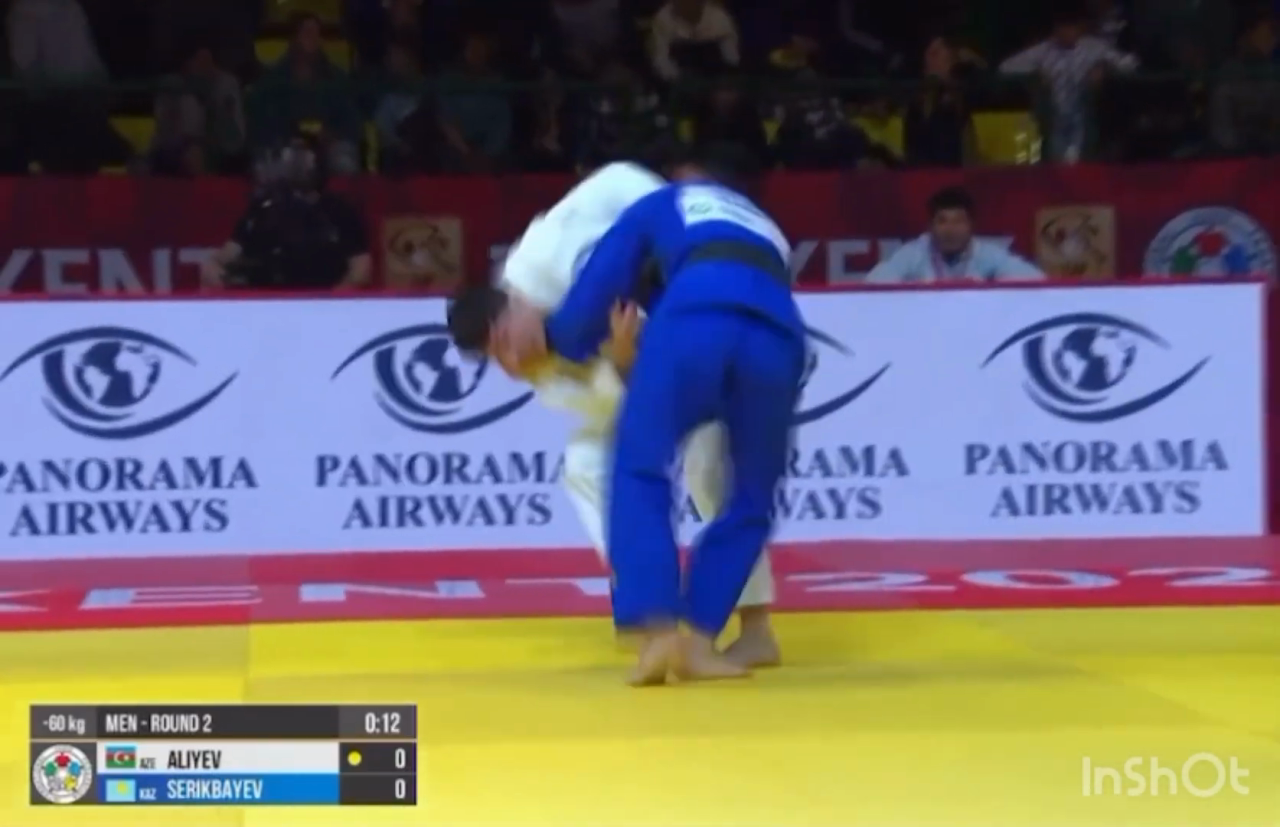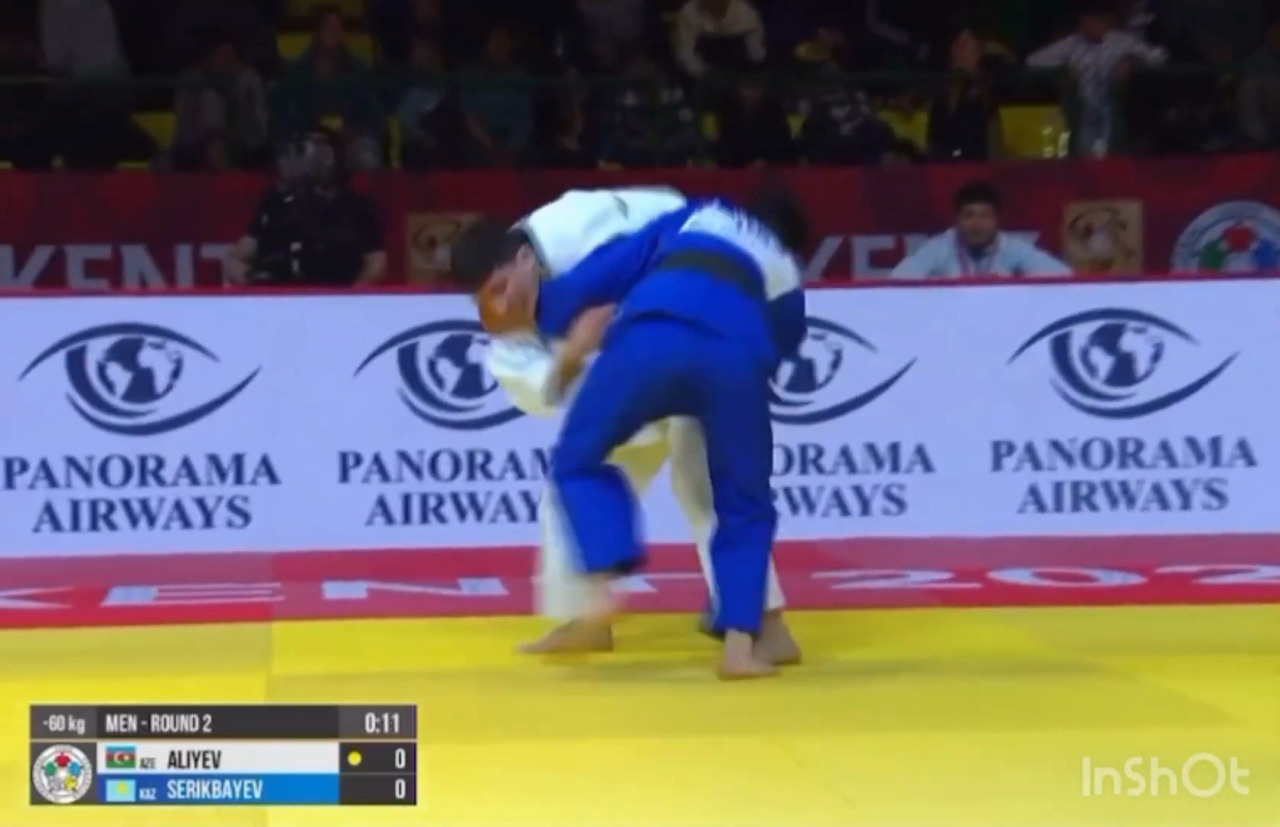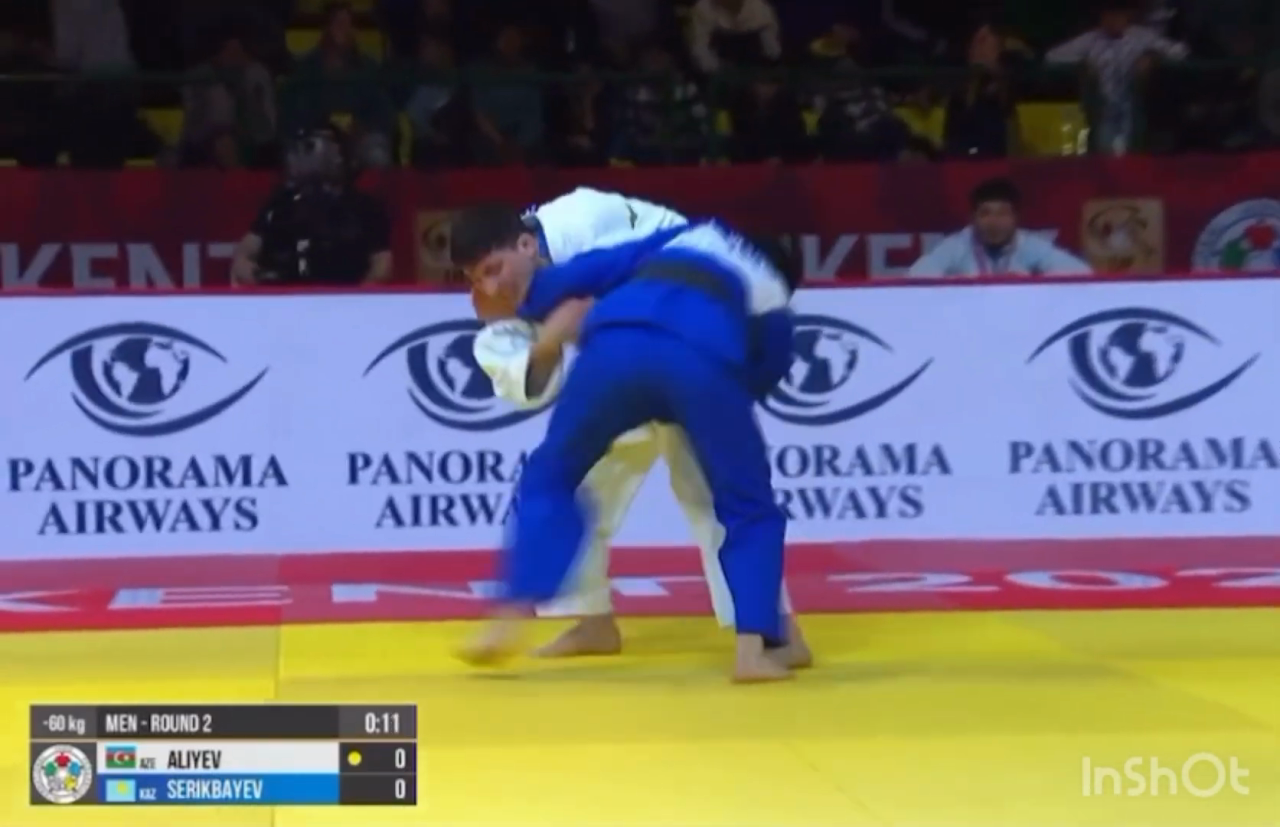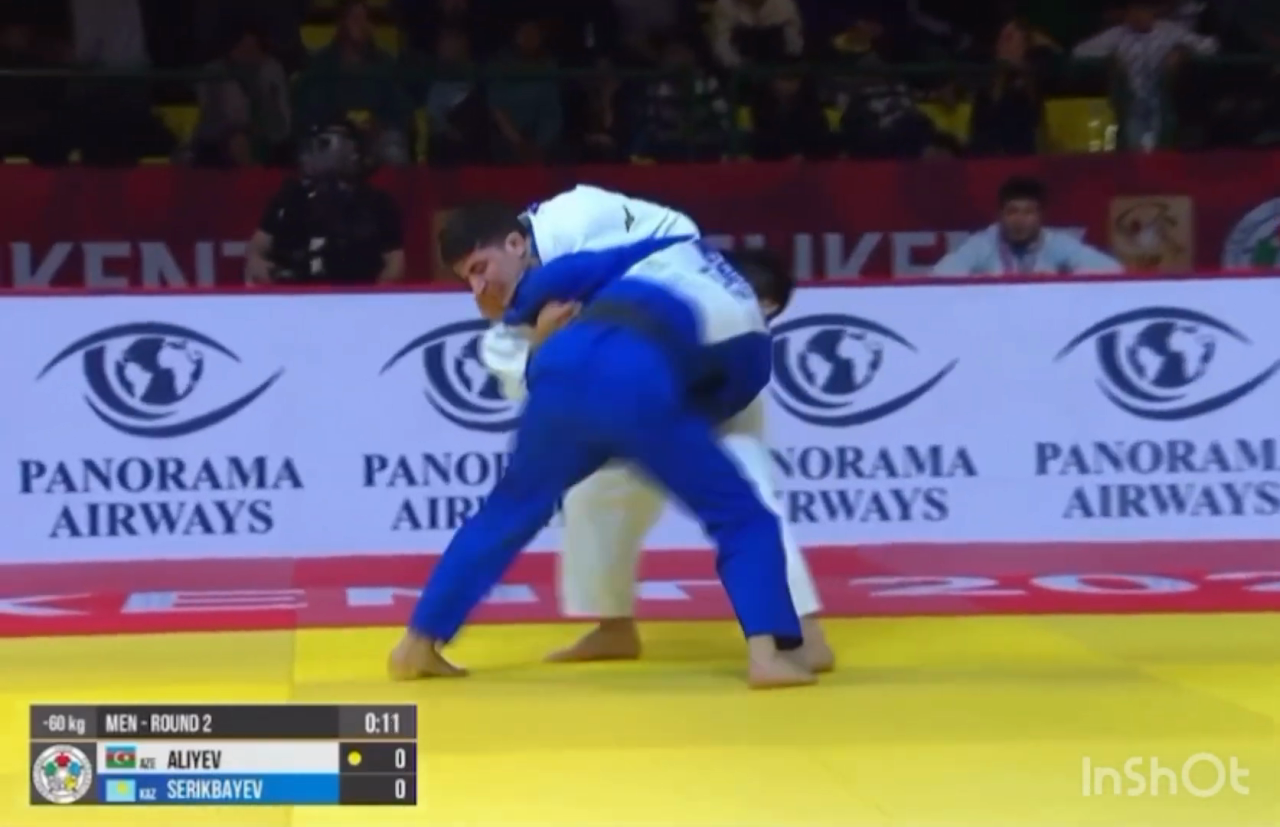
dt=0.1s
person 1, frame 1
left shoulder: (546, 254)
left elbow: (617, 184)
right elbow: (602, 403)
right wrist: (618, 360)
left knee: (710, 474)
right knee: (589, 466)
left ankle: (755, 627)
person 1, frame 2
left shoulder: (569, 227)
right shoulder: (509, 337)
left elbow: (664, 212)
right elbow: (542, 394)
left knee: (702, 482)
left ankle: (772, 630)
right ankle: (579, 617)
person 1, frame 3
left shoulder: (581, 218)
right shoulder: (505, 314)
left elbow: (673, 233)
right elbow: (520, 383)
left knee: (705, 488)
right knee: (577, 483)
left ankle: (781, 635)
right ankle: (594, 621)
person 1, frame 4
left shoulder: (577, 220)
left elbow: (678, 236)
right elbow: (530, 381)
right knee: (600, 490)
left ankle: (807, 636)
right ankle: (614, 624)
person 2, frame 1
left shoulder: (665, 202)
right shoulder: (775, 241)
left elbow: (597, 284)
left wrist: (545, 335)
left hip: (693, 322)
right hip: (774, 333)
left knee: (637, 475)
right knee: (750, 506)
left ankle: (659, 630)
right ankle: (698, 639)
person 2, frame 2
left shoulder: (697, 217)
right shoulder: (788, 280)
left elbow: (596, 275)
left wrist: (539, 304)
left hip: (655, 330)
right hip: (737, 346)
left knee: (577, 461)
right knee: (747, 507)
left ankle: (603, 586)
right ankle: (740, 644)
person 2, frame 3
left shoulder: (695, 233)
right shoulder: (778, 317)
left elbow: (584, 273)
right elbow: (731, 391)
left wrist: (533, 301)
left hip: (621, 340)
right hip: (703, 360)
left knee: (550, 477)
right knee: (751, 511)
left ankle: (509, 618)
right ankle: (753, 650)
person 2, frame 4
left shoulder: (675, 249)
right shoulder: (752, 351)
left elbow: (560, 278)
right elbow: (705, 405)
left wrist: (522, 302)
left hip: (567, 372)
right hip: (642, 392)
left knee: (509, 511)
right knee: (741, 515)
left ankle: (420, 643)
right ankle: (766, 653)
